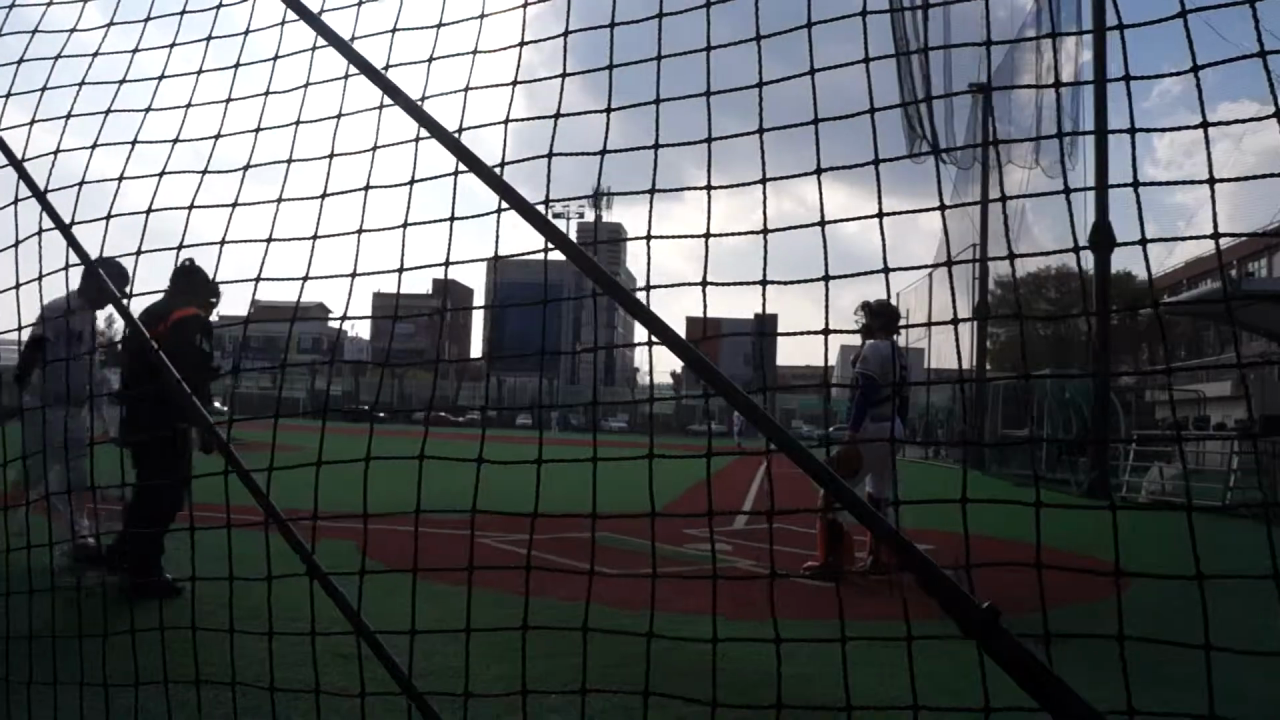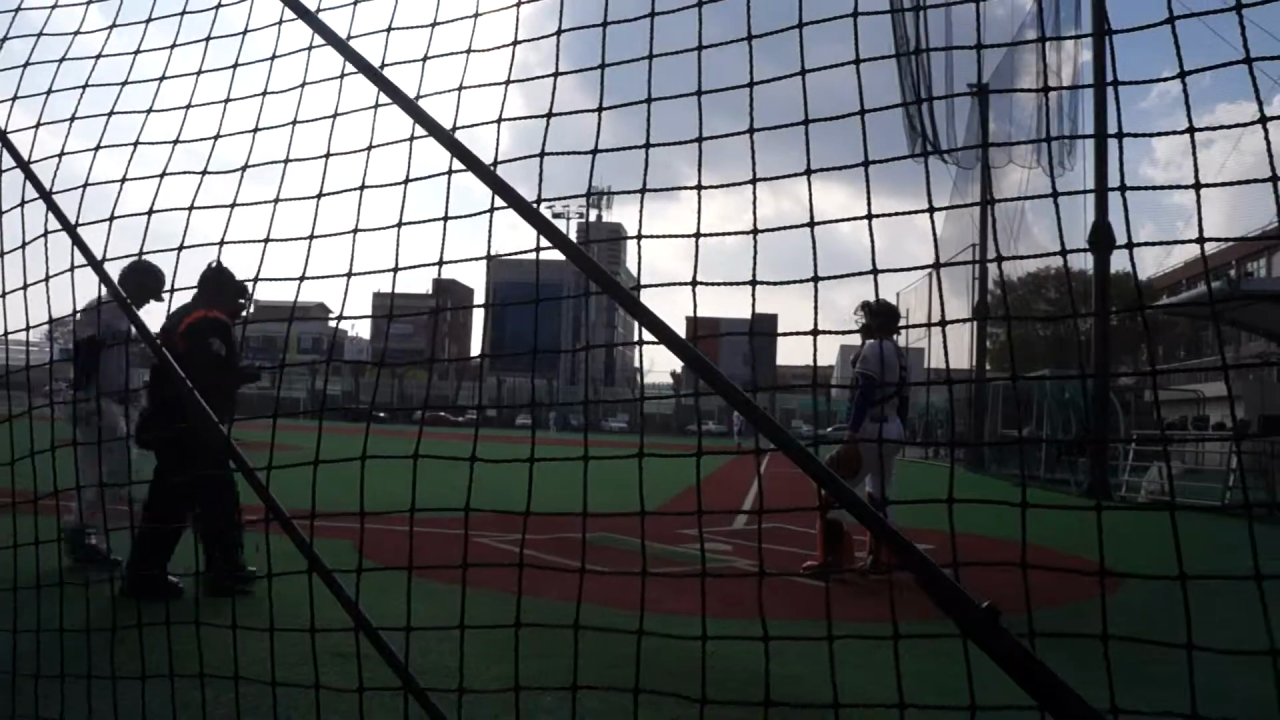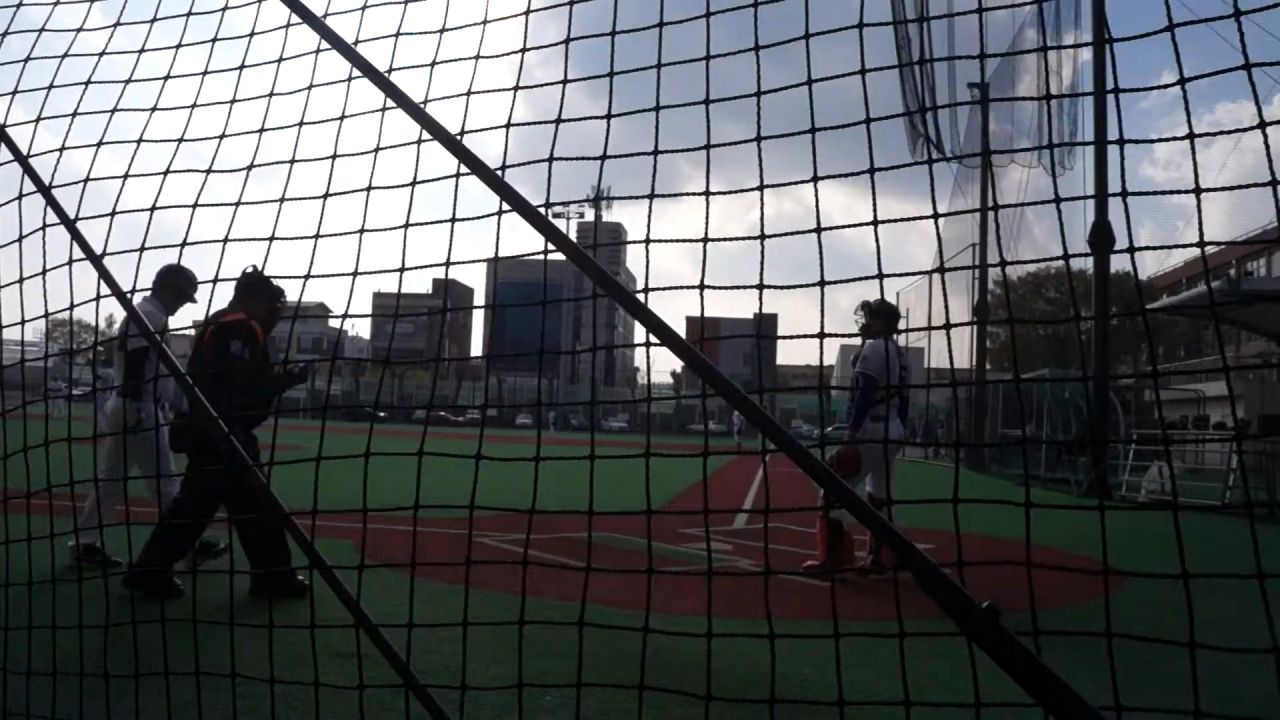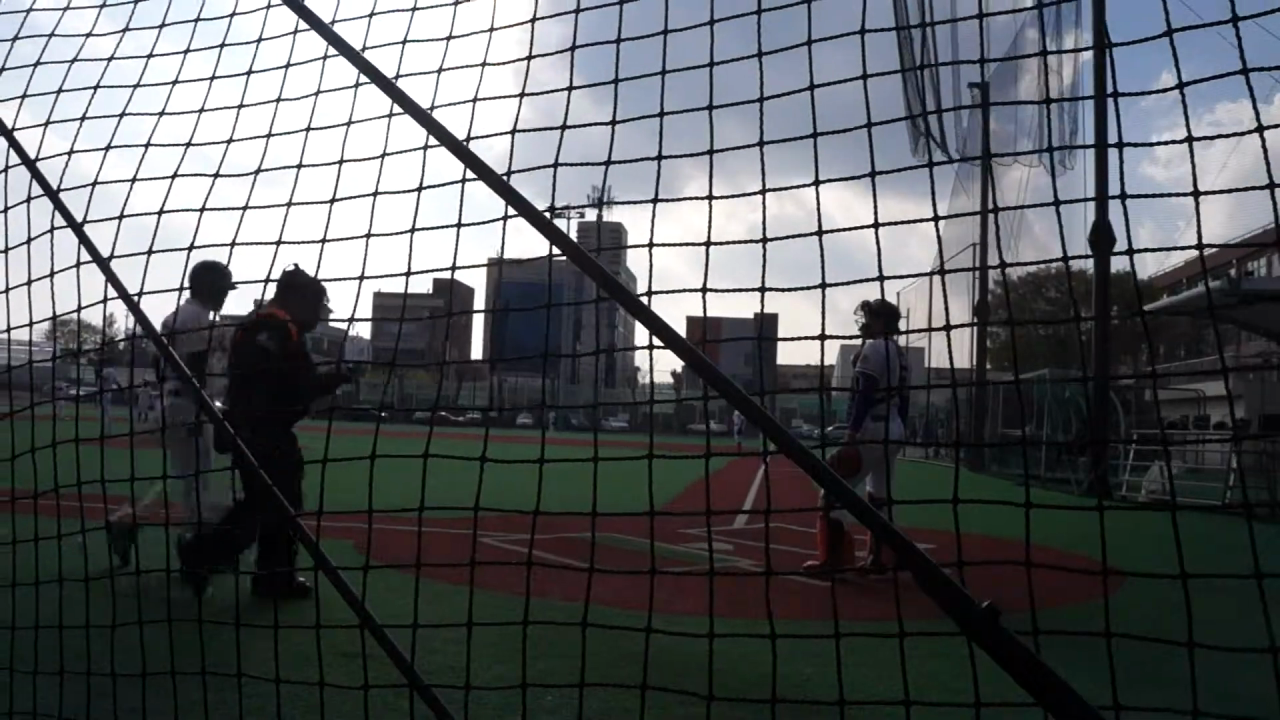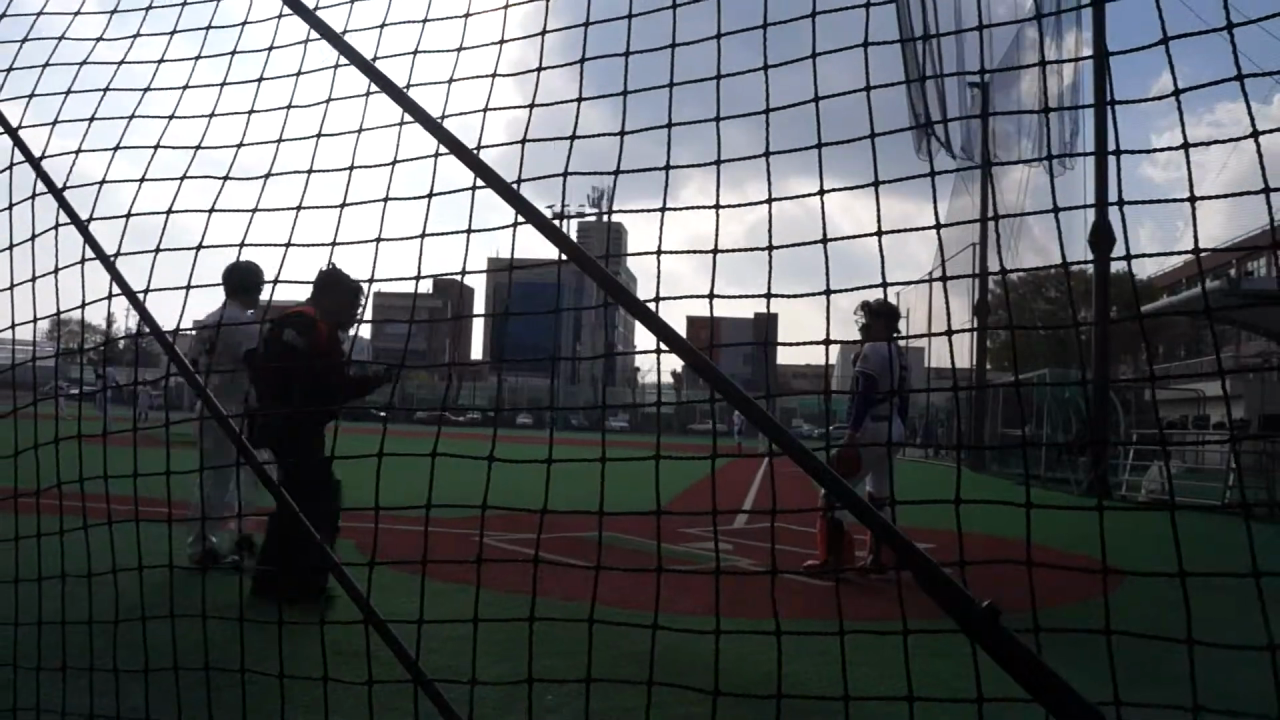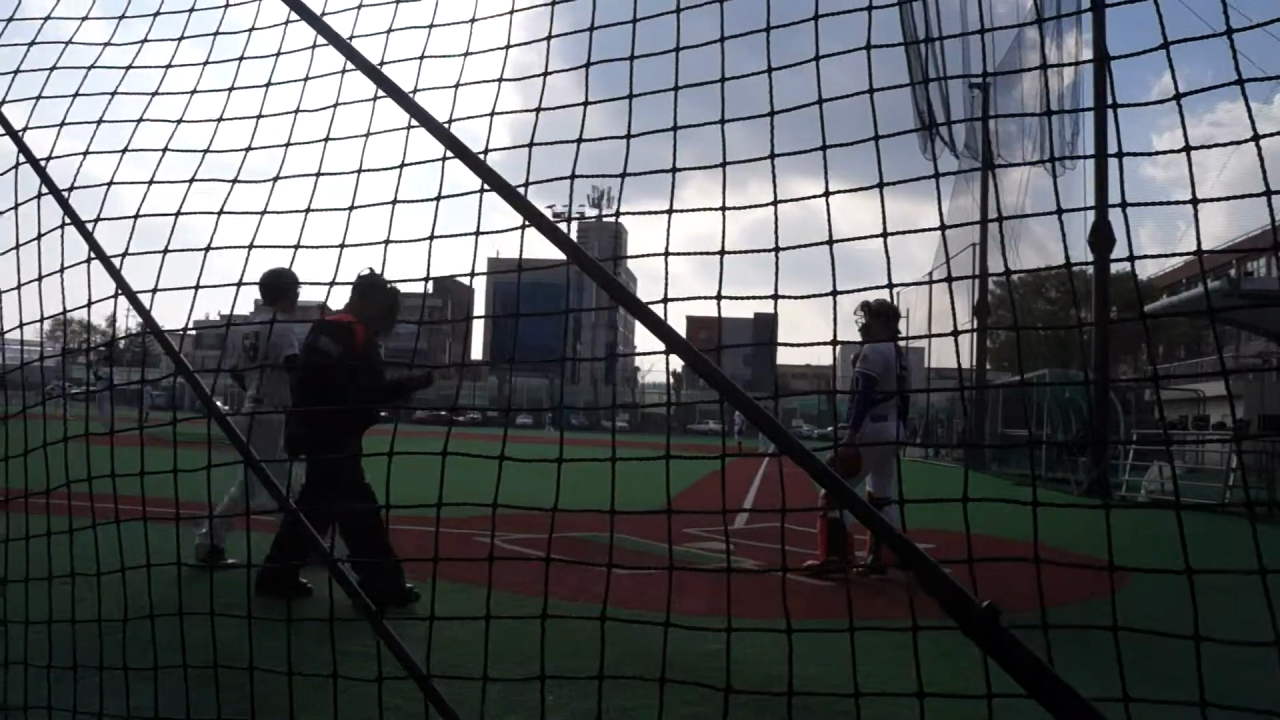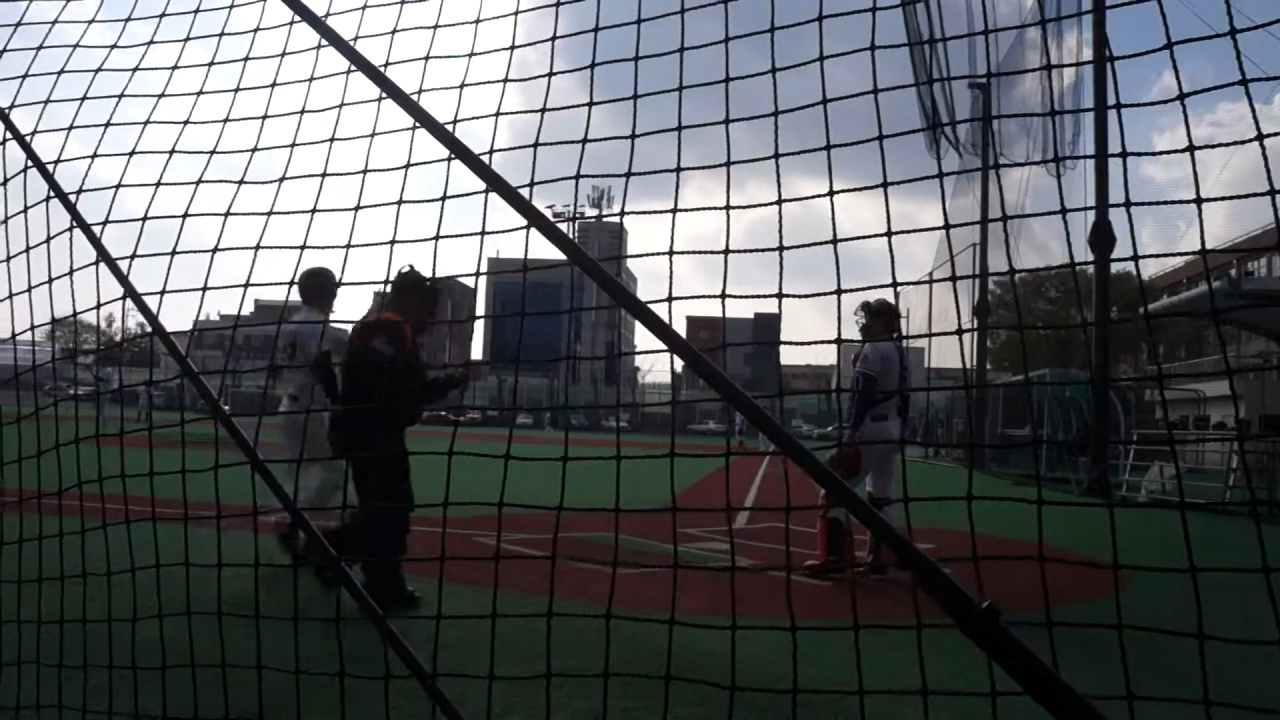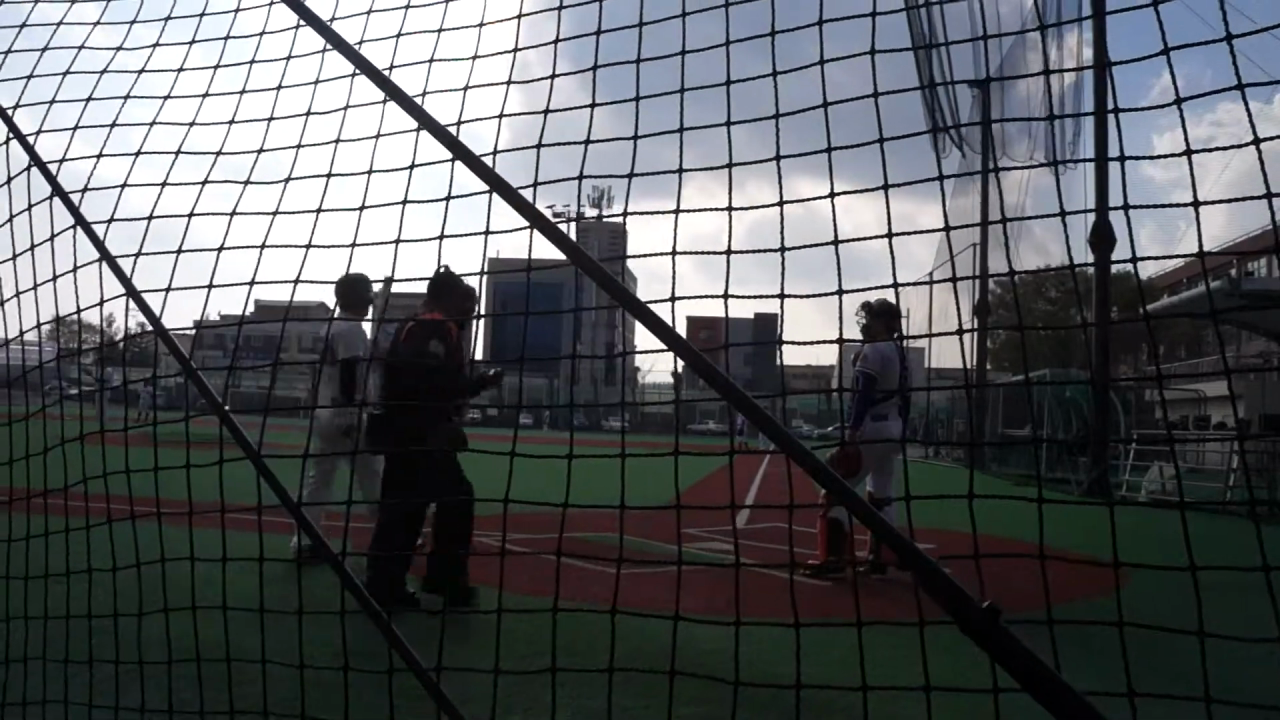
dt=0.2s
person 1, frame 1
left shoulder: (148, 315)
right shoulder: (192, 321)
right elbow: (194, 380)
right wrist: (205, 427)
left hip: (139, 418)
right hip: (167, 422)
left knee: (151, 493)
right knee: (161, 497)
left ankle: (128, 554)
right ankle: (143, 573)
person 1, frame 2
left shoulder: (181, 318)
right shoulder: (210, 324)
right elbow: (209, 384)
left wrist: (240, 375)
left hip: (169, 422)
right hip: (185, 426)
left knee: (219, 494)
right knee: (171, 500)
left ankle: (226, 570)
right ankle: (144, 575)
person 1, frame 3
left shoulder: (227, 325)
right shoulder: (239, 328)
right elbow: (230, 387)
left wrist: (288, 379)
right wrist: (226, 435)
left hip: (224, 431)
right hip: (220, 432)
left knee: (249, 501)
right knee: (208, 504)
left ankle: (273, 574)
right ankle: (151, 571)
person 1, frame 4
left shoulder: (280, 328)
right shoulder: (272, 325)
left elbow: (297, 382)
right elbow: (262, 381)
left wrist: (335, 380)
right wrist: (252, 427)
left hip: (270, 432)
right hip: (259, 431)
left knee: (282, 501)
right knee: (267, 504)
left ankle: (275, 576)
right ankle: (201, 555)
person 1, frame 5
left shoulder: (322, 329)
right shoulder: (300, 322)
left elbow: (336, 385)
right elbow: (273, 374)
left wrist: (374, 379)
right wrist: (276, 420)
left hip: (303, 429)
right hip: (292, 429)
left knee: (302, 502)
right knee: (320, 499)
left ankle: (273, 575)
right ankle: (305, 578)
person 1, frame 6
left shoulder: (361, 337)
right shoulder: (337, 330)
left elbow: (372, 391)
right elbow: (311, 381)
left wrist: (410, 384)
right wrist: (304, 427)
left hip: (339, 437)
right hip: (328, 437)
left knee: (316, 507)
right knee: (357, 508)
left ankle: (278, 575)
right ankle: (381, 585)
person 1, frame 7
left shoulder: (399, 331)
right shoulder: (387, 328)
left elbow: (410, 389)
right elbow: (364, 382)
left wrist: (449, 383)
left hip: (380, 435)
right hip: (370, 435)
left knee: (388, 505)
right knee: (388, 508)
left ankle: (333, 549)
right ankle: (384, 587)
person 1, frame 8
left shoulder: (427, 328)
right shoulder: (434, 328)
right elbow: (426, 384)
left wrist: (481, 382)
right wrist: (447, 426)
left hip: (419, 435)
right hip: (413, 434)
left knee: (457, 495)
right knee: (404, 508)
left ankle: (446, 576)
right ankle: (384, 585)
person 2, frame 1
left shoulder: (88, 316)
right shoulder: (58, 310)
right elbow: (33, 352)
left wrist: (87, 403)
right wrist: (20, 393)
left hip: (77, 409)
right hip: (49, 406)
left knee: (77, 477)
right knee: (35, 477)
left ankle: (79, 540)
person 2, frame 2
left shoulder: (120, 314)
right shoulder: (100, 310)
right elbow: (84, 354)
left wrist: (127, 401)
right wrist: (84, 398)
left hip: (112, 404)
right hip: (97, 404)
left knee: (94, 475)
right knee: (120, 473)
left ankle: (85, 541)
right ankle: (77, 527)
person 2, frame 3
left shoulder: (147, 314)
right shoulder: (148, 315)
right elbow: (134, 363)
right wrist: (134, 407)
left hip: (131, 408)
right hip: (140, 408)
left knee: (110, 478)
right knee: (163, 477)
left ankle: (86, 542)
person 2, frame 4
left shoulder: (173, 317)
right shoulder: (199, 319)
left elbow: (158, 363)
right elbow: (196, 368)
right wrist: (199, 410)
left hip: (170, 404)
right hip: (187, 408)
left knee: (184, 478)
right knee: (196, 480)
left ankle: (127, 520)
person 2, frame 5
left shoulder: (207, 321)
right shoulder: (244, 320)
left elbow: (195, 365)
right hip: (229, 408)
left knee: (225, 475)
right knee: (218, 478)
left ankle: (240, 537)
right ankle: (202, 547)
person 2, frame 6
left shoulder: (244, 328)
right shoulder: (281, 326)
left elbow: (236, 372)
right elbow: (293, 369)
left hip: (254, 411)
right hip: (269, 414)
left knee: (281, 481)
right knee: (251, 483)
right ankle: (208, 542)
person 2, frame 7
left shoulder: (287, 326)
right shoulder: (318, 325)
left elbow: (280, 369)
left hip: (290, 408)
right hip: (311, 410)
left knee: (301, 477)
right knee: (332, 474)
left ankle: (298, 541)
right ankle: (290, 522)
person 2, frame 8
left shoulder: (331, 328)
right shoulder: (352, 330)
right elbow: (349, 373)
right wrist: (352, 414)
left hip: (324, 412)
right hip: (346, 413)
left knee: (318, 480)
right knee: (372, 477)
left ankle: (303, 542)
person 3, frame 1
left shoulder: (873, 348)
right shoulder: (899, 353)
left elbow: (864, 395)
right elbow: (903, 399)
left wrist: (851, 436)
left hip: (873, 430)
right hip: (893, 430)
right knee: (881, 497)
left ankle: (833, 560)
right ankle: (879, 559)
person 3, frame 2
left shoulder: (873, 348)
right shoulder: (899, 354)
left elbow: (864, 395)
right elbow: (903, 399)
left wrist: (851, 435)
left hip: (872, 430)
right hip: (893, 430)
right knee: (880, 497)
left ankle: (833, 558)
right ankle: (878, 558)
person 3, frame 3
left shoulder: (873, 348)
right shoulder: (899, 353)
left elbow: (864, 395)
right elbow: (903, 399)
left wrist: (851, 435)
left hip: (872, 429)
right hip: (893, 429)
right knee: (880, 496)
left ankle: (833, 558)
right ankle: (878, 558)
person 3, frame 4
left shoulder: (873, 348)
right shoulder: (899, 353)
left elbow: (864, 395)
right elbow: (904, 399)
left wrist: (851, 434)
left hip: (872, 429)
right hip: (893, 429)
right knee: (881, 497)
left ankle: (833, 559)
right ankle: (879, 558)
person 3, frame 5
left shoulder: (873, 348)
right shoulder: (899, 354)
left elbow: (864, 395)
right elbow: (904, 399)
left wrist: (851, 434)
left hip: (872, 429)
right hip: (894, 430)
right knee: (881, 496)
left ankle: (834, 558)
right ankle: (879, 558)
person 3, frame 6
left shoulder: (873, 349)
right shoulder: (900, 354)
left elbow: (863, 396)
right elbow: (904, 400)
left wrist: (850, 434)
left hip: (872, 429)
right hip: (894, 430)
right knee: (883, 497)
left ankle: (834, 558)
right ankle: (878, 559)
person 3, frame 7
left shoulder: (873, 349)
right shoulder: (900, 354)
left elbow: (864, 395)
right elbow: (904, 400)
left wrist: (851, 434)
left hip: (873, 429)
right hip: (894, 429)
right knee: (882, 497)
left ankle: (834, 558)
right ankle: (878, 558)
person 3, frame 8
left shoulder: (873, 349)
right shoulder: (900, 354)
left elbow: (864, 395)
right elbow: (905, 399)
left wrist: (851, 433)
left hip: (872, 429)
right hip: (894, 429)
right knee: (882, 497)
left ankle: (834, 558)
right ankle: (879, 558)
